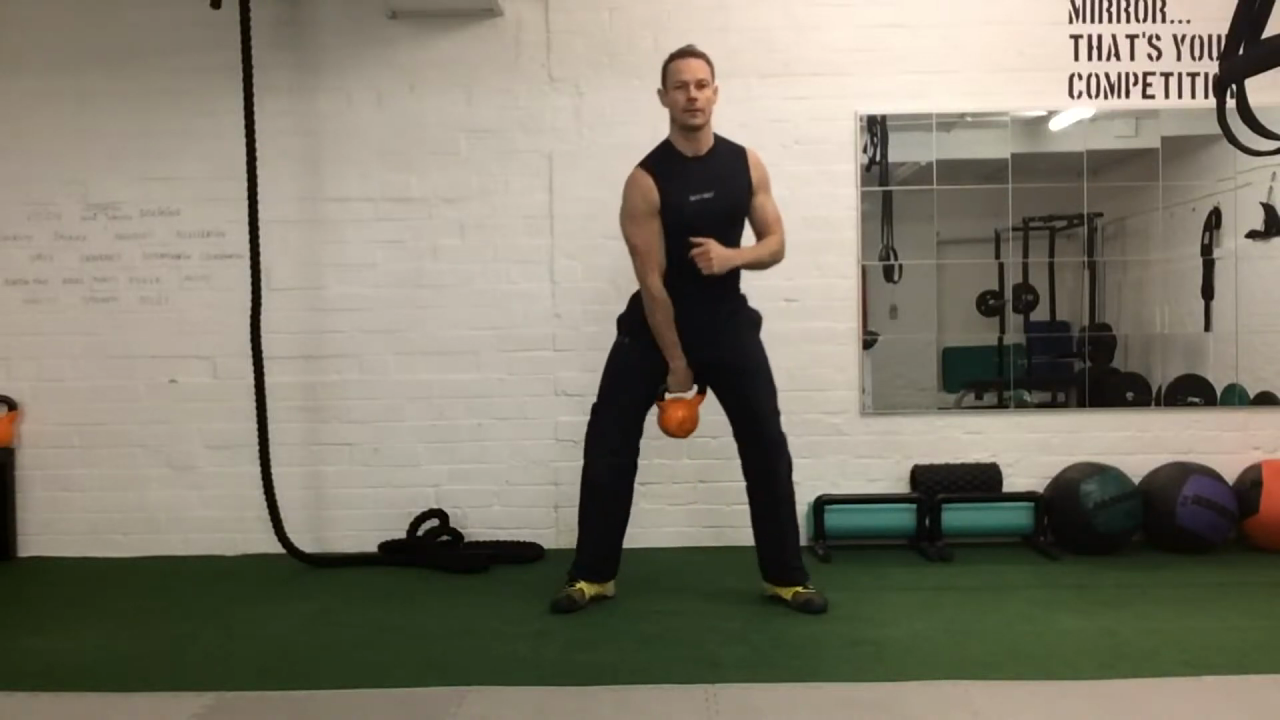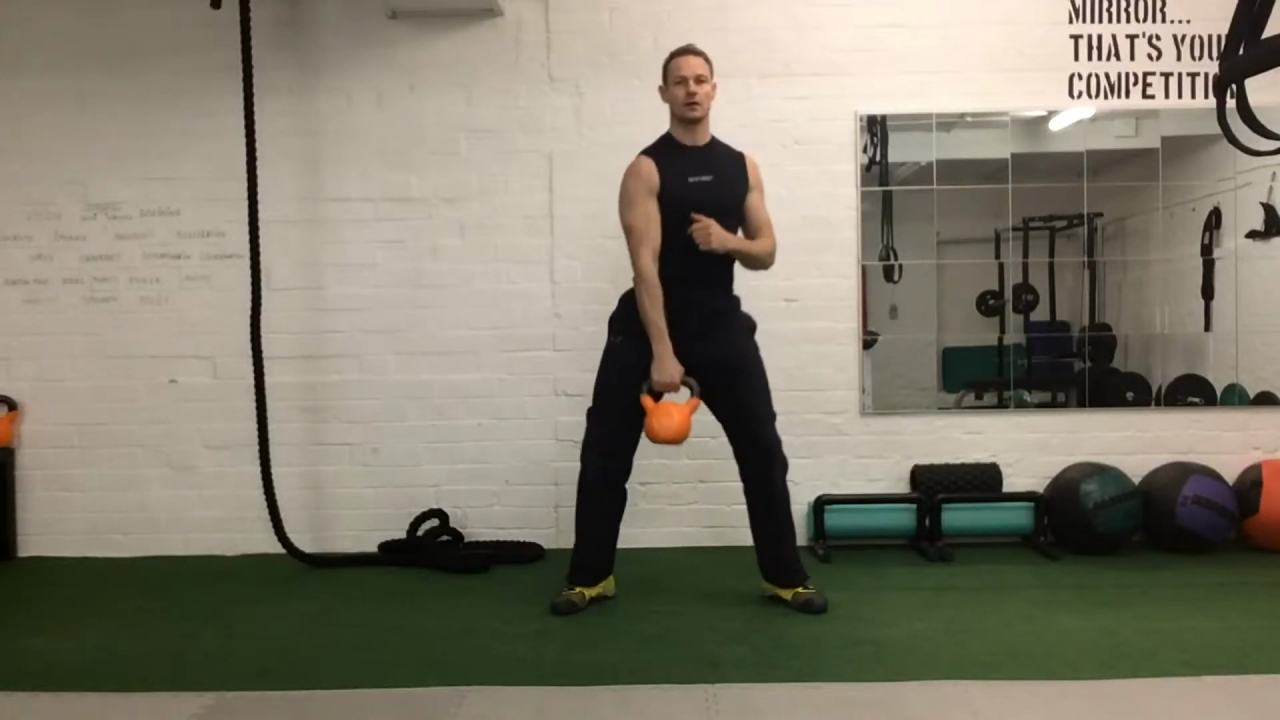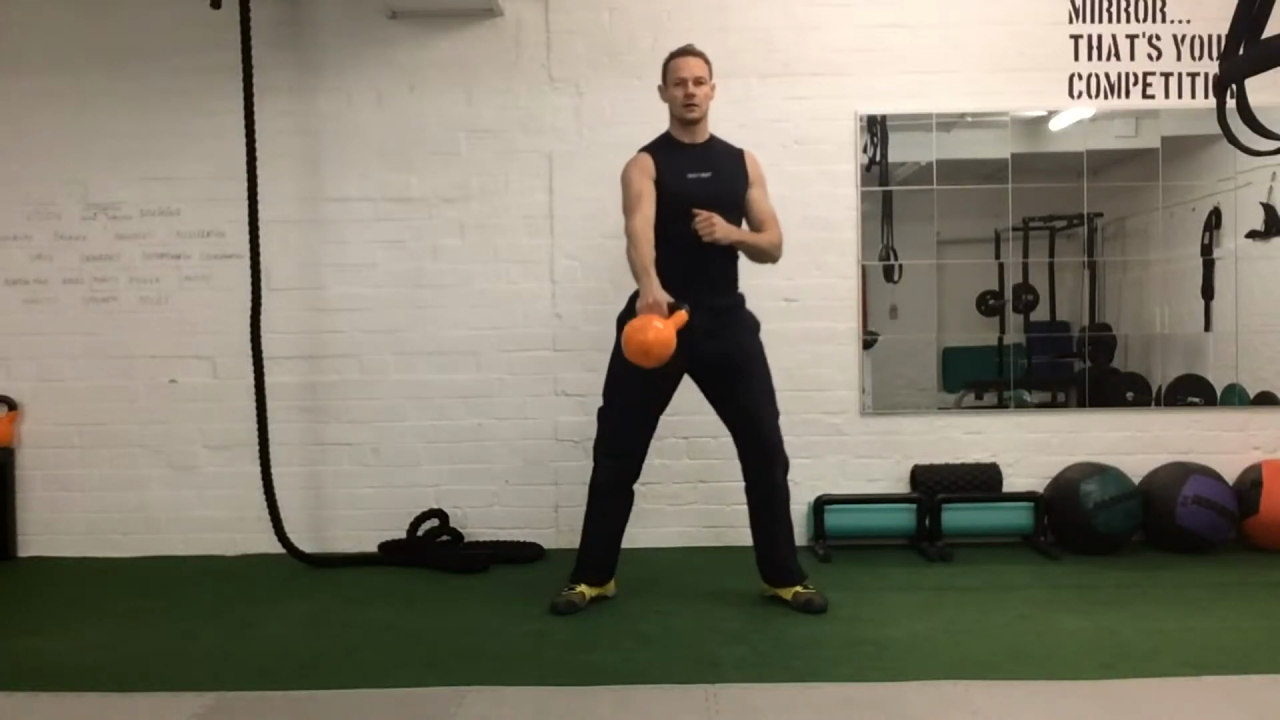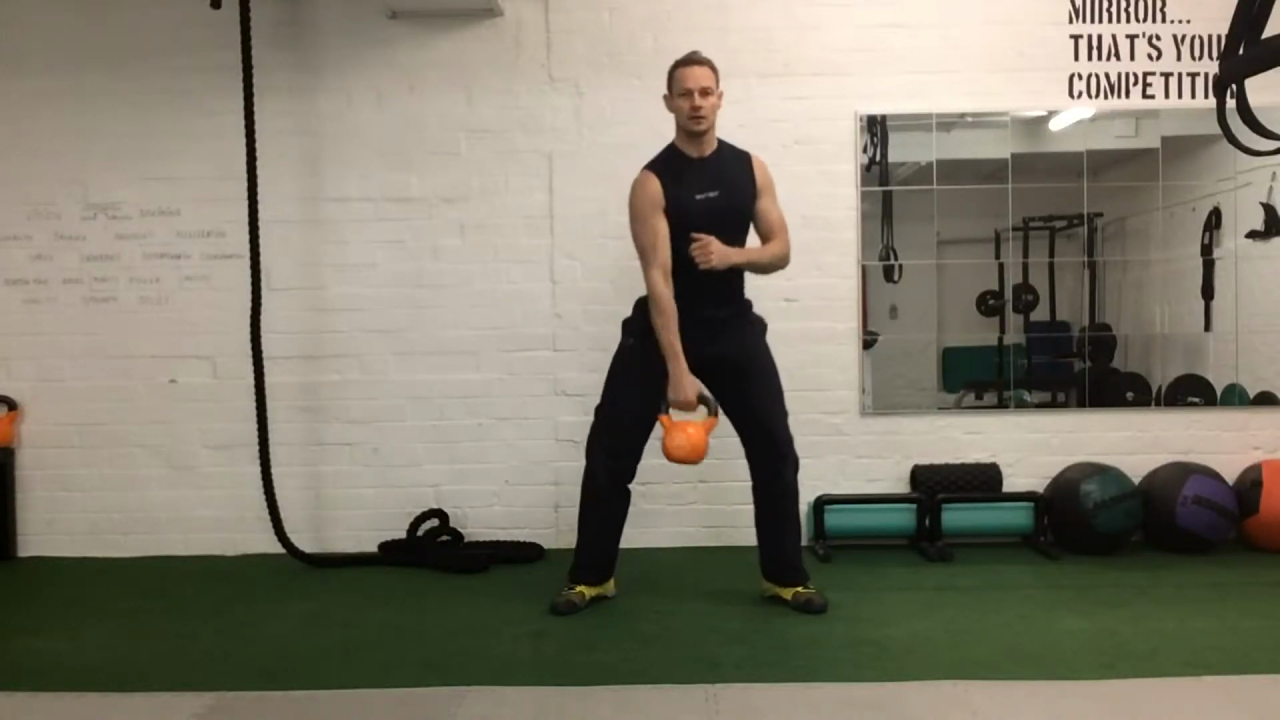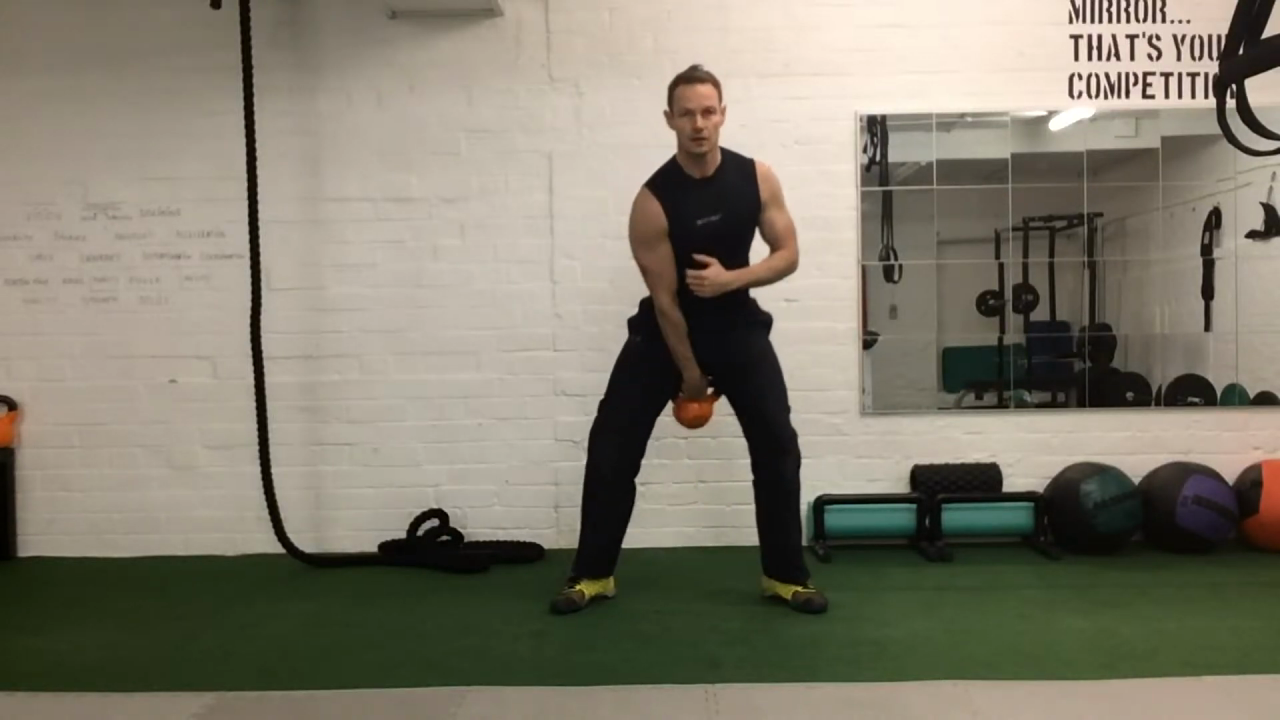
dt=0.4s
person 1, frame 1
left shoulder: (746, 164)
right shoulder: (645, 181)
left elbow: (775, 243)
right elbow: (652, 282)
left wrist: (734, 256)
right wrist: (676, 363)
left hip: (727, 321)
right hip: (655, 323)
left knee: (768, 449)
right knee: (607, 447)
left ankle: (785, 576)
right ankle: (594, 574)
person 1, frame 2
left shoulder: (742, 166)
right shoulder: (645, 169)
left elbow: (767, 251)
right elbow: (645, 265)
left wrist: (729, 241)
right wrist: (661, 354)
left hip: (722, 325)
right hip: (645, 327)
left knee: (764, 452)
right knee: (603, 454)
left ankle: (785, 577)
right ankle: (590, 577)
person 1, frame 3
left shoulder: (742, 161)
right shoulder: (645, 163)
left elbow: (773, 245)
right elbow: (638, 226)
left wrist: (734, 232)
right wrist: (648, 287)
left hip: (725, 323)
right hip: (656, 319)
left knee: (765, 451)
right knee: (616, 455)
left ankle: (783, 577)
right ankle: (593, 577)
person 1, frame 4
left shoulder: (751, 169)
right shoulder: (652, 183)
left elbow: (781, 251)
right elbow: (658, 277)
left wrist: (734, 255)
right wrist: (676, 370)
left hip: (733, 326)
right hip: (659, 330)
left knee: (775, 451)
right knee: (608, 453)
left ankle: (785, 577)
right ankle: (591, 577)
person 1, frame 5
left shoulder: (757, 177)
right shoulder: (652, 202)
left elbow: (788, 253)
right elbow: (666, 300)
left wrist: (732, 279)
right wrist: (689, 374)
left hip: (739, 326)
right hip: (664, 330)
left knee: (777, 447)
right knee: (611, 448)
left ankle: (785, 575)
right ankle: (593, 574)
